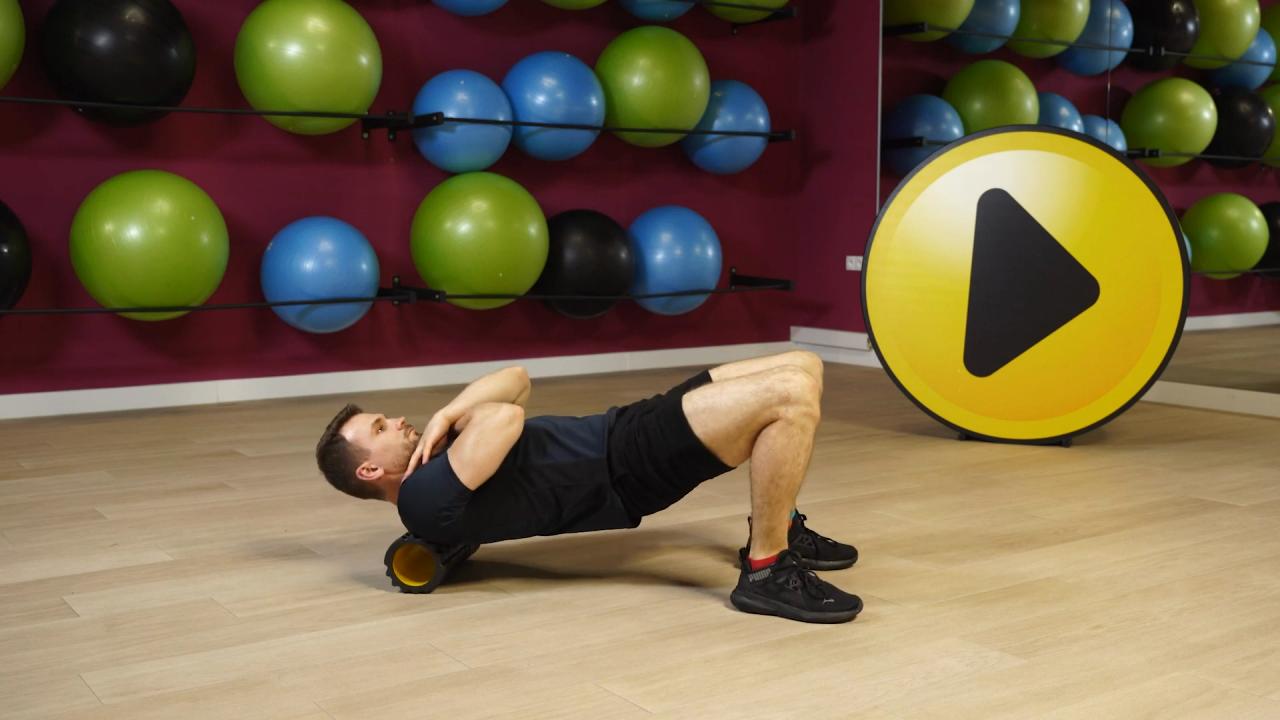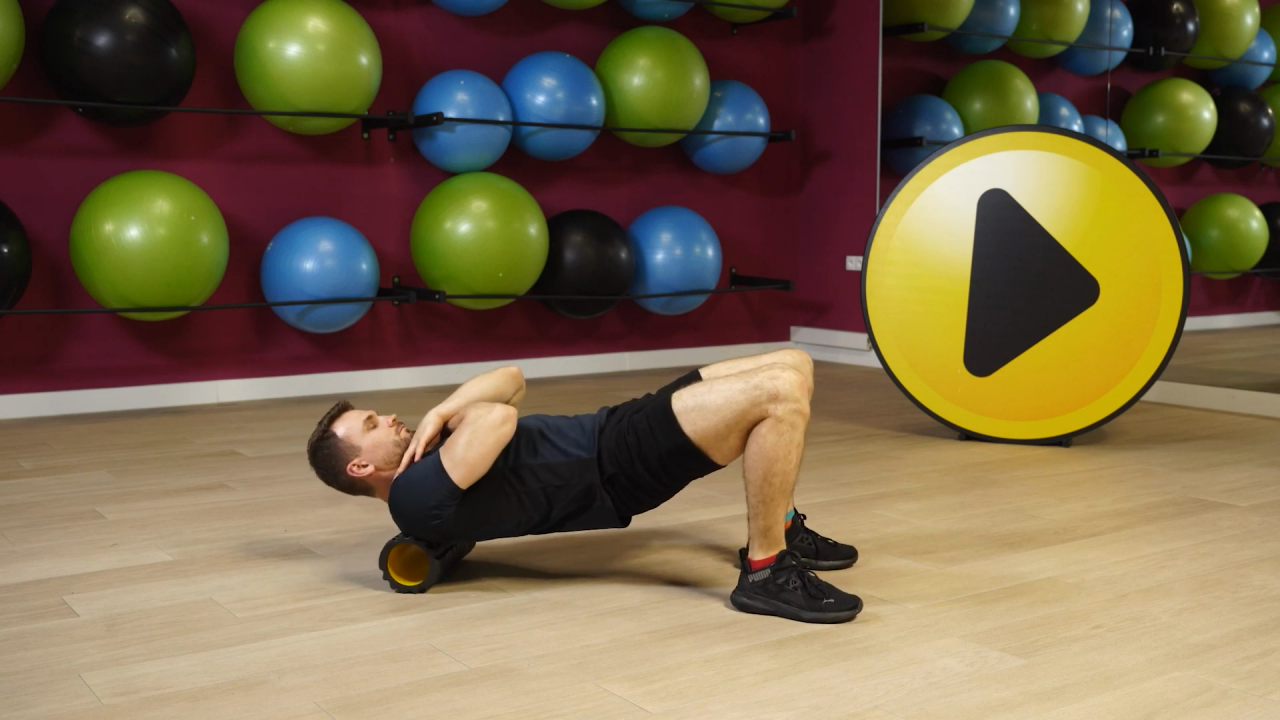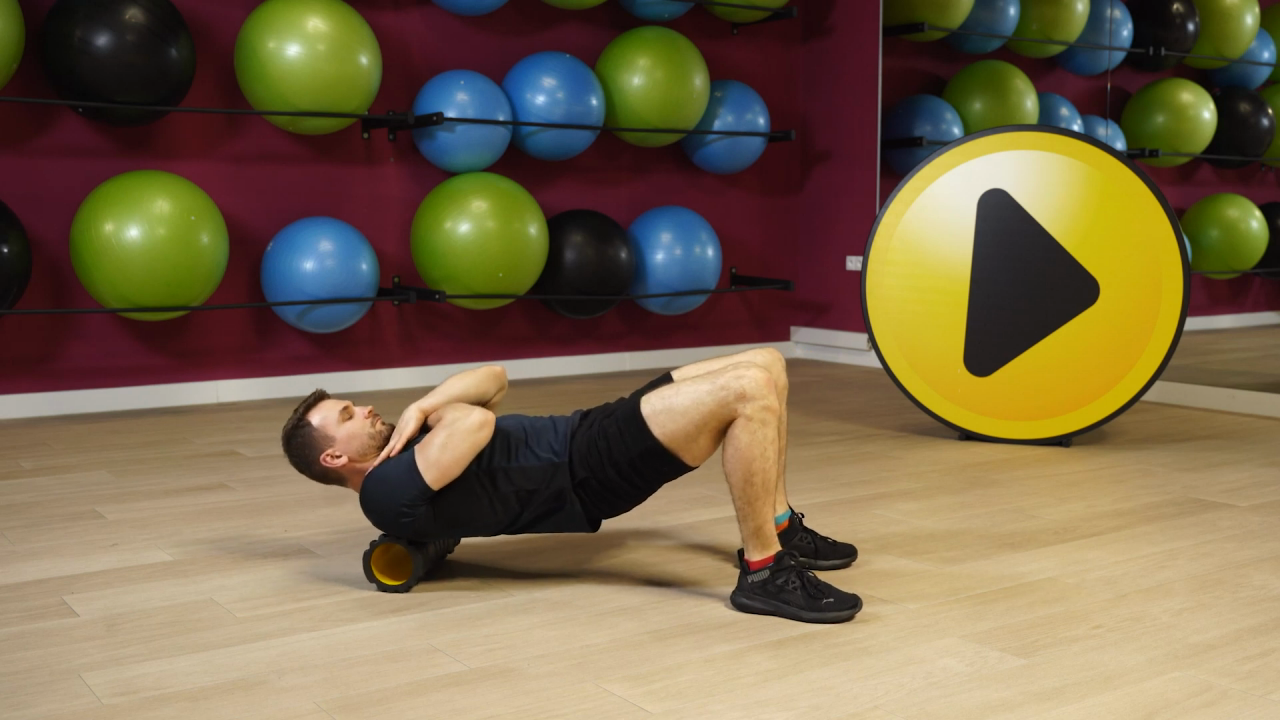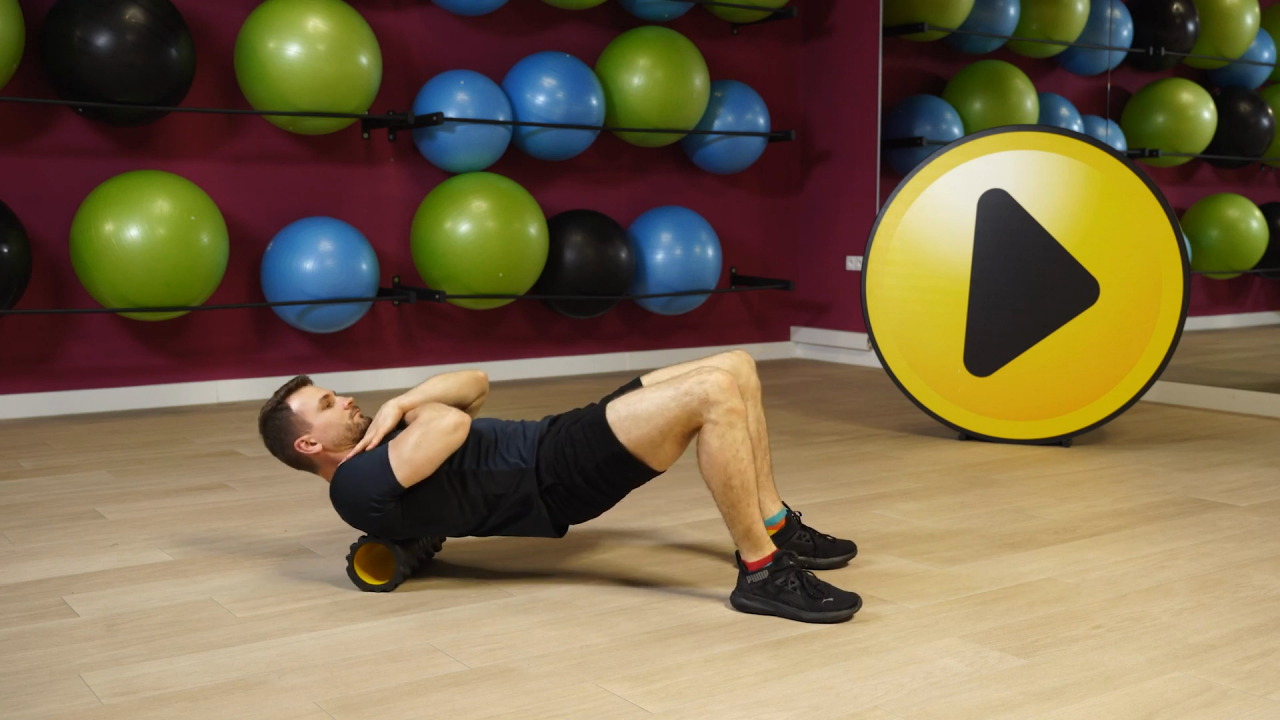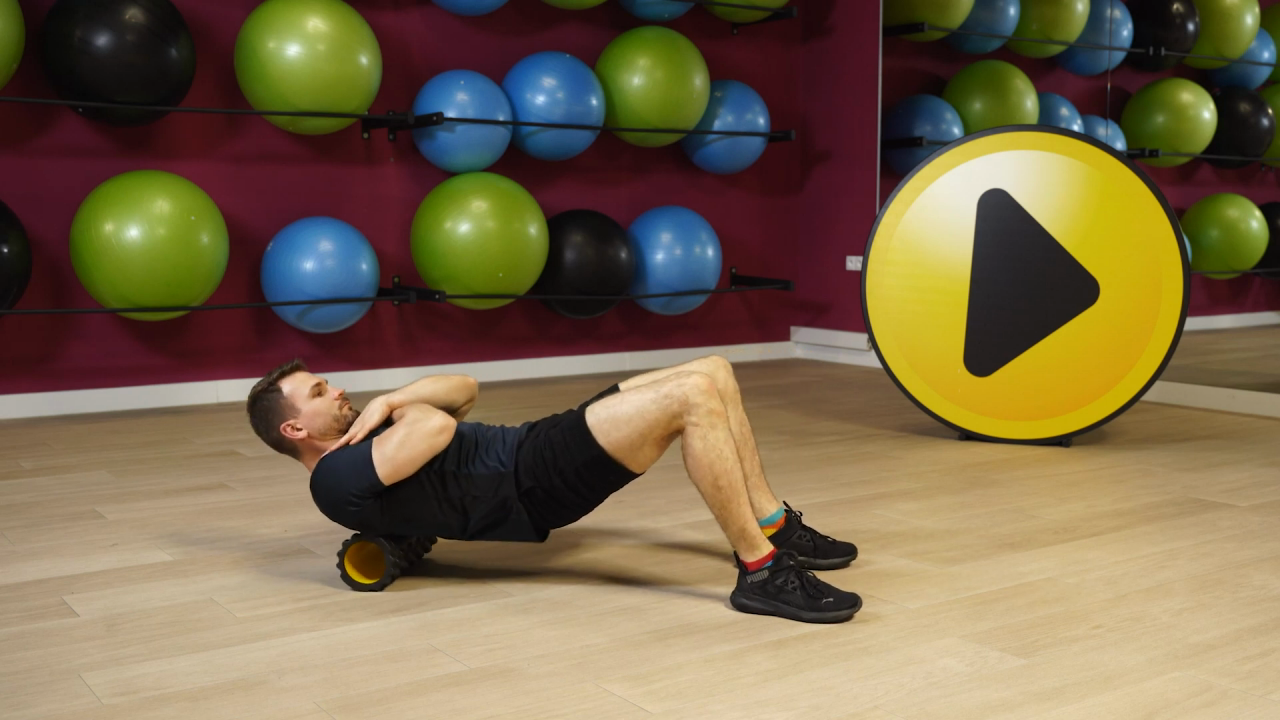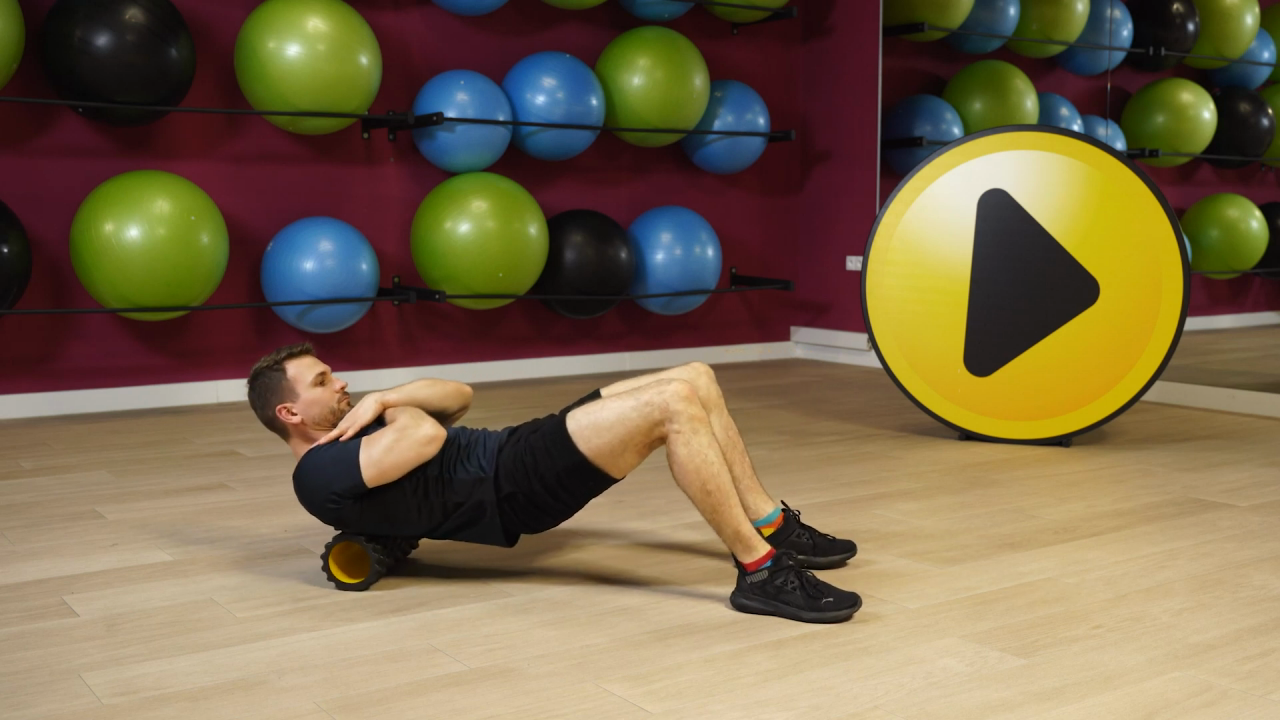
dt=0.5s
person 1, frame 1
left shoulder: (439, 457)
right shoulder: (428, 498)
left elbow: (516, 378)
right elbow: (507, 418)
left wrist: (448, 414)
right wrist: (455, 417)
left hip: (626, 432)
right hip: (627, 469)
left knee: (802, 368)
right knee: (791, 397)
left ankle: (782, 530)
right ankle: (767, 571)
person 1, frame 2
left shoulder: (434, 456)
right shoulder: (419, 497)
left elbow: (511, 379)
right elbow: (499, 417)
left wrist: (442, 411)
right wrist: (452, 413)
left hip: (615, 432)
right hip: (616, 468)
left knee: (792, 364)
right knee: (780, 393)
left ankle: (782, 530)
right ankle: (766, 571)
person 1, frame 3
left shoulder: (410, 450)
right shoulder: (389, 493)
left elbow: (494, 377)
right elbow: (475, 425)
left wrist: (423, 407)
right wrist: (430, 410)
left hip: (587, 436)
right hip: (586, 473)
left knee: (765, 364)
right knee: (747, 391)
left ankle: (780, 529)
right ankle: (763, 572)
person 1, frame 4
left shoulder: (384, 444)
right shoulder: (359, 486)
left elbow: (475, 383)
right elbow: (451, 425)
left wrist: (400, 404)
right wrist: (408, 406)
left hip: (559, 441)
right hip: (556, 477)
left knee: (735, 368)
right knee: (714, 393)
left ankle: (775, 526)
right ankle: (761, 571)
person 1, frame 5
left shoulder: (370, 439)
right shoulder: (337, 480)
left elbow: (465, 388)
right elbow: (438, 427)
left wrist: (389, 401)
right wrist: (397, 404)
left hip: (534, 450)
right hip: (533, 482)
left knee: (712, 373)
right knee: (692, 396)
left ankle: (775, 527)
right ankle: (762, 571)
person 1, frame 6
left shoulder: (356, 435)
right shoulder: (321, 476)
left elbow: (460, 395)
right elbow: (427, 437)
left wrist: (384, 399)
right wrist: (389, 403)
left hip: (517, 454)
right hip: (513, 487)
left knee: (694, 379)
right knee: (674, 403)
left ankle: (771, 526)
right ankle: (760, 571)
